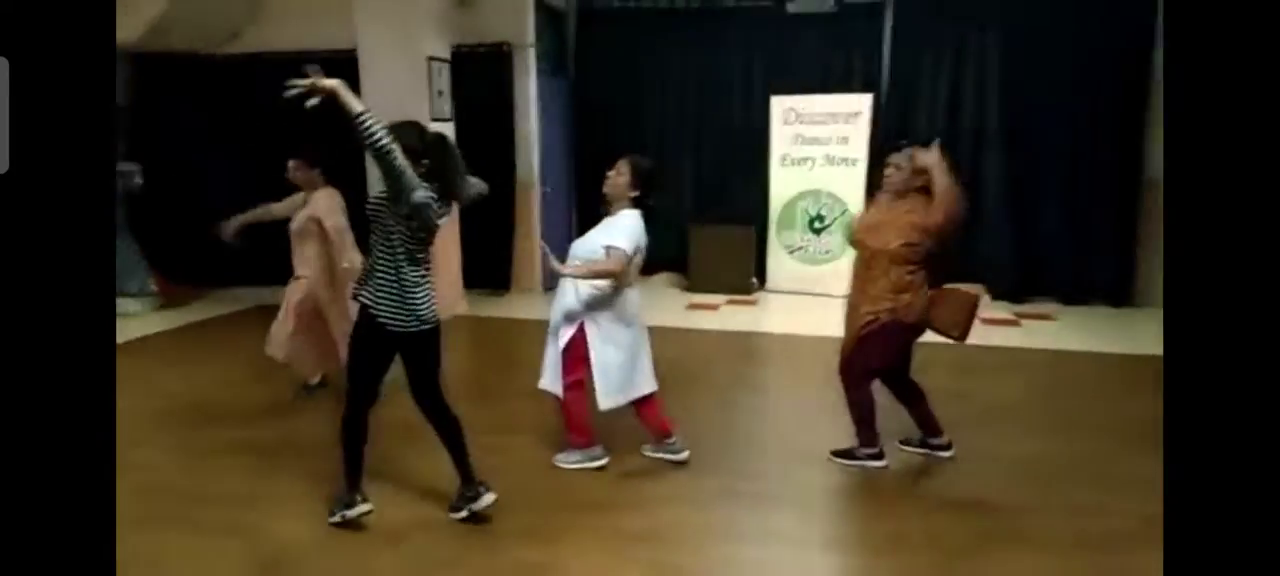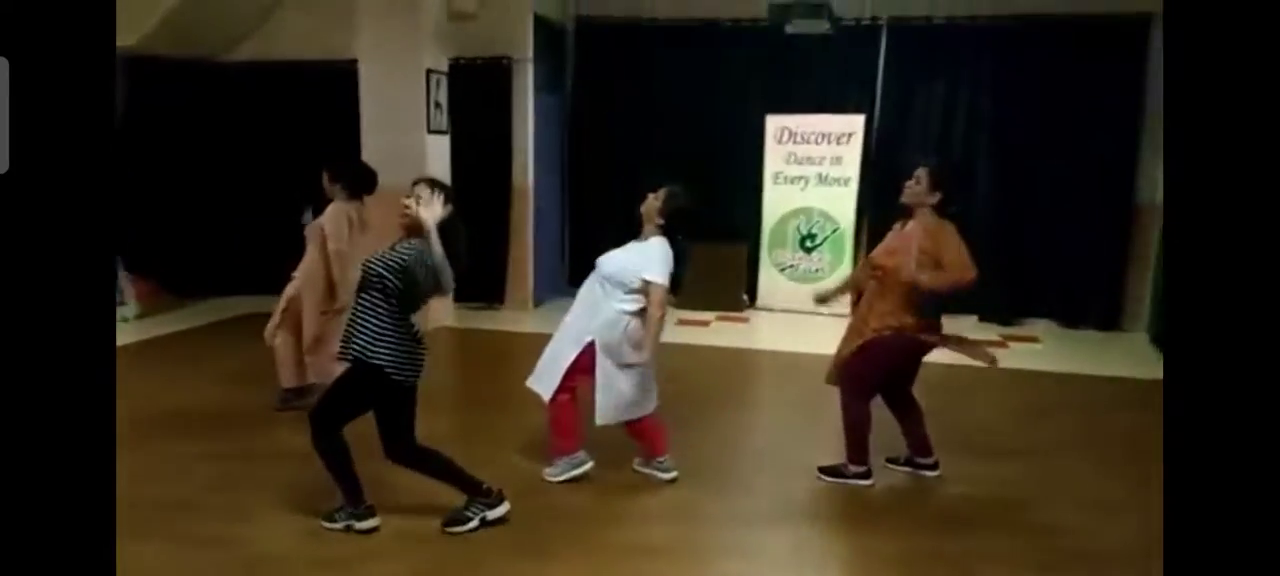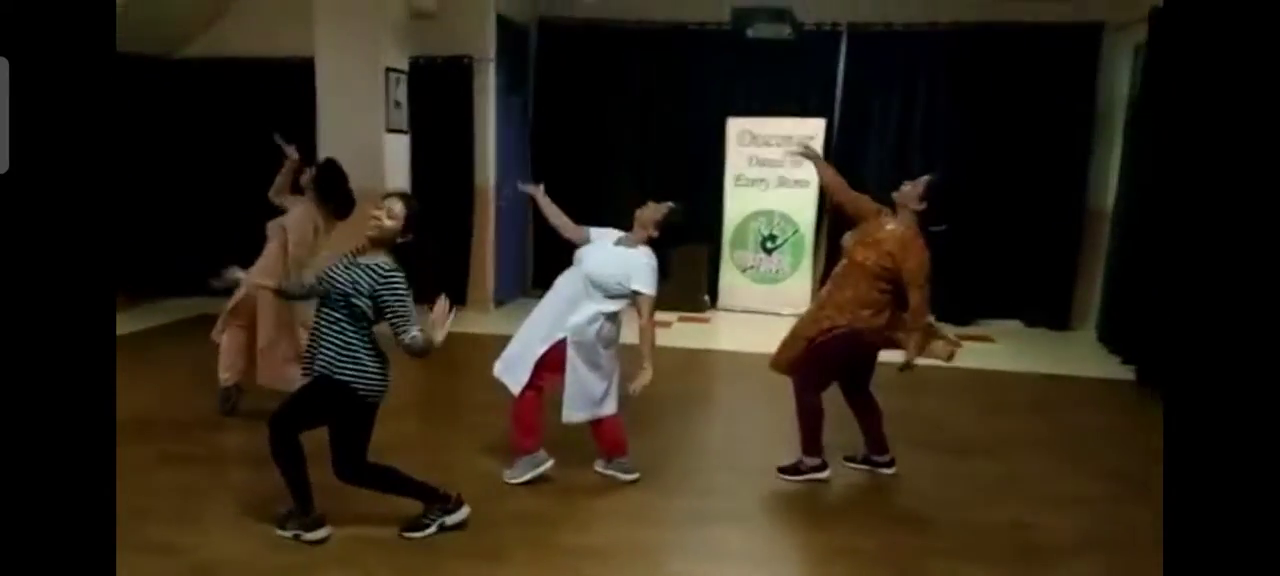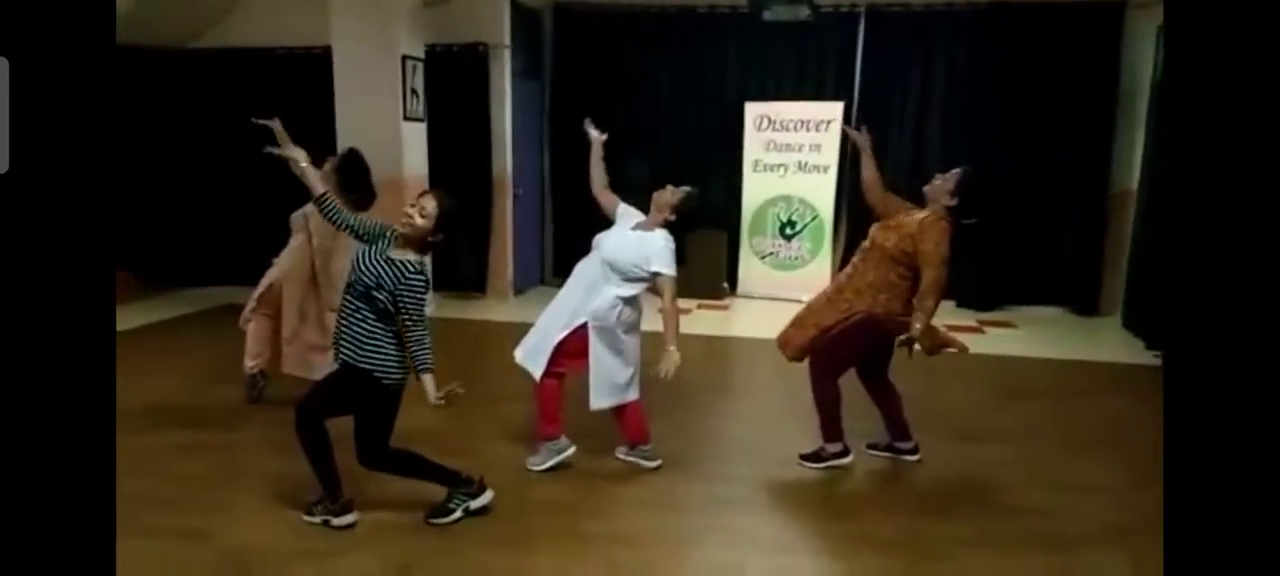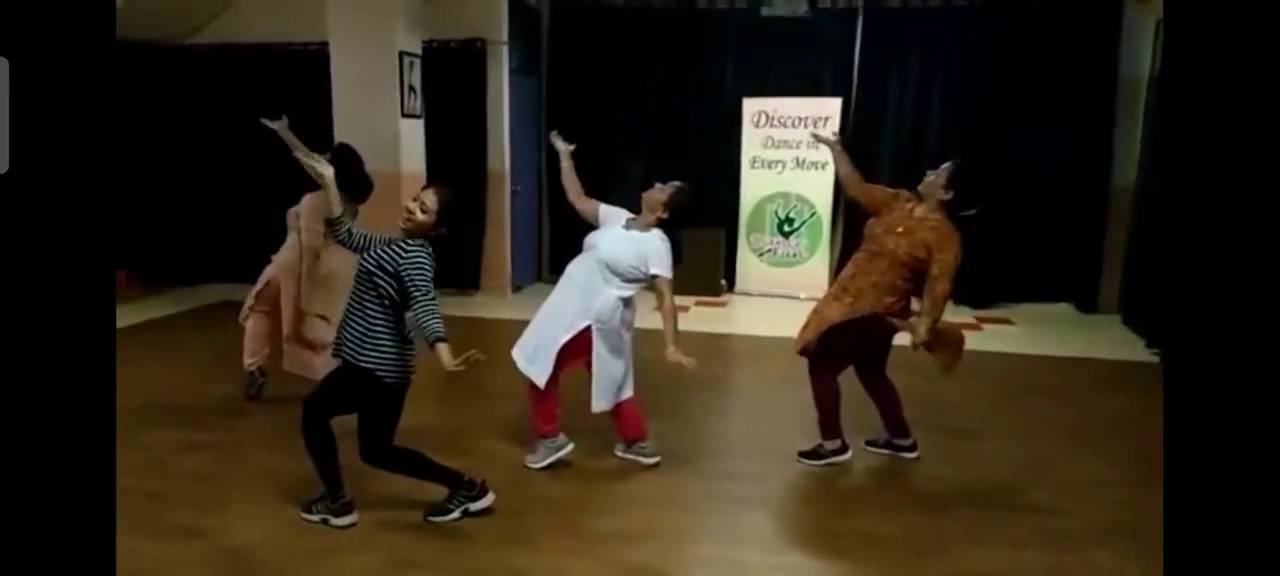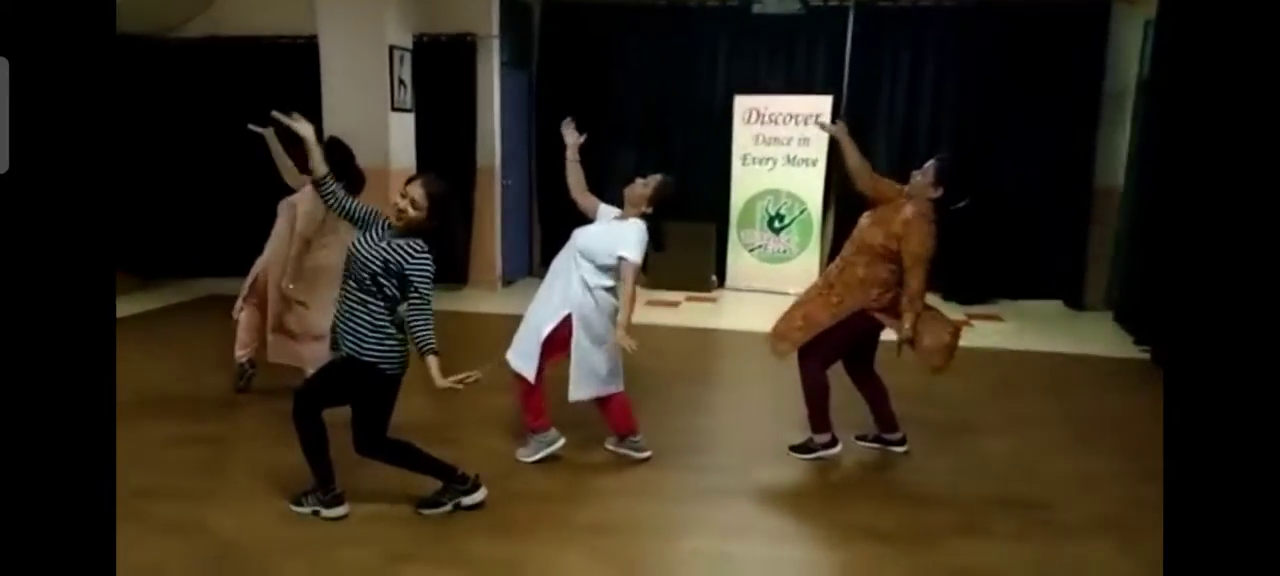
dt=0.4s
person 1, frame 1
left shoulder: (409, 195)
right shoulder: (434, 197)
left elbow: (379, 144)
right elbow: (475, 186)
left wrist: (339, 91)
left hip: (384, 314)
right hip: (419, 316)
left knee: (358, 400)
right knee: (431, 400)
left ankle: (351, 493)
right ankle: (471, 486)
person 1, frame 2
left shoulder: (420, 253)
right shoulder: (405, 248)
left elbow: (440, 285)
left wrist: (430, 233)
left hip: (383, 361)
right hip: (386, 360)
left knee: (323, 421)
right knee: (401, 447)
left ankle: (357, 507)
right ankle: (484, 497)
person 1, frame 3
left shoulder: (389, 276)
right shoulder: (352, 259)
left elbow: (405, 331)
right elbow: (311, 288)
left wrist: (428, 340)
right wrist: (258, 282)
left hip: (352, 377)
right hip: (341, 374)
left knee: (282, 424)
right knee: (352, 467)
left ankle: (306, 517)
right ankle: (443, 503)
person 1, frame 4
left shoulder: (411, 273)
right shoulder: (384, 239)
left elbow: (416, 330)
right elbow: (336, 215)
left wrist: (429, 384)
right wrist: (307, 168)
left hip: (375, 367)
right hip: (365, 364)
left knee: (309, 412)
right knee: (373, 452)
left ankle: (335, 502)
right ankle: (465, 487)
person 1, frame 5
left shoulder: (416, 252)
right shoulder: (394, 244)
left elbow: (425, 306)
right elbow: (344, 235)
left wrist: (444, 355)
right wrist: (329, 180)
left hip: (378, 364)
right hip: (373, 362)
left knee: (314, 410)
right knee: (378, 449)
left ankle: (336, 502)
right ankle: (467, 487)
person 1, frame 6
left shoulder: (416, 255)
right shoulder: (379, 225)
left elbow: (419, 314)
right elbow: (334, 197)
left wrist: (436, 372)
right wrist: (310, 142)
left hip: (373, 357)
right hip: (364, 354)
left knee: (306, 402)
right knee: (371, 441)
left ankle: (327, 495)
right ankle: (459, 483)
person 2, frame 1
left shoulder: (924, 212)
right shoulder: (886, 200)
left elbow: (951, 213)
left wrist: (937, 164)
left hip: (896, 313)
right hip: (877, 308)
left knee: (854, 371)
right knee: (895, 375)
left ankle: (869, 450)
right ankle: (935, 438)
person 2, frame 2
left shoulder: (941, 233)
right shoulder: (901, 228)
left elbow: (966, 275)
right elbow: (871, 267)
left wrist: (924, 279)
right wrist: (838, 290)
left hip: (903, 331)
right hip: (886, 326)
left knee: (854, 388)
right knee: (896, 392)
left ankle: (857, 467)
right ankle: (923, 458)
person 2, frame 3
left shoulder: (910, 242)
right shoulder: (879, 219)
left elbow: (918, 296)
right elbow: (842, 194)
left wrist: (914, 344)
right wrist: (816, 160)
left hip: (855, 327)
right hip: (849, 322)
left knee: (806, 381)
right knee: (855, 389)
left ankle: (813, 462)
right ankle: (880, 456)
person 2, frame 4
left shoulder: (935, 226)
right shoulder: (911, 215)
left elbow: (933, 277)
right elbow: (876, 195)
left wrist: (920, 323)
right wrist: (865, 150)
left hip: (874, 314)
right hip: (872, 310)
left knee: (822, 367)
right knee: (874, 376)
left ankle: (835, 448)
right ankle: (903, 443)
person 2, frame 5
left shoulder: (943, 234)
right shoulder: (901, 203)
left elbow: (939, 284)
right elbow: (857, 188)
left wrist: (925, 325)
right wrist: (836, 149)
left hip: (873, 312)
right hip: (858, 304)
left knee: (821, 365)
right knee: (872, 373)
left ankle: (833, 445)
right ankle: (902, 440)
person 2, frame 6
left shoulder: (918, 223)
right shoulder: (901, 202)
left elbow: (916, 276)
right elbow: (866, 179)
left wrist: (908, 323)
right wrist: (843, 138)
left hip: (863, 306)
right hip: (857, 302)
left knee: (811, 359)
right knee: (860, 368)
left ankle: (823, 439)
right ankle: (891, 435)
person 3, frame 1
left shoulder: (625, 223)
right shoulder: (621, 219)
left elbow: (613, 267)
left wrist: (567, 270)
left hip: (596, 315)
right hip: (614, 314)
left knee: (569, 379)
right knee: (631, 380)
left ankle: (586, 448)
right ankle: (668, 442)
person 3, frame 2
left shoulder: (657, 253)
right shoulder: (644, 244)
left elbow: (657, 305)
left wrist: (648, 350)
left hip: (606, 334)
right hip: (600, 328)
left knee: (558, 385)
right knee: (629, 397)
left ankle: (569, 454)
right ankle: (657, 458)
person 3, frame 3
left shoulder: (644, 262)
right shoulder: (612, 237)
left elbow: (646, 318)
right elbow: (568, 229)
left wrist: (646, 367)
right wrist: (539, 196)
left hip: (578, 333)
right hip: (560, 322)
left knee: (525, 382)
right knee: (596, 397)
left ankle: (530, 455)
right ankle: (617, 459)
person 3, frame 4
left shoulder: (660, 244)
right shoulder: (631, 219)
left elbow: (668, 298)
right elbow: (600, 190)
left wrist: (670, 347)
right wrist: (596, 146)
left hip: (597, 319)
right hip: (583, 310)
left knee: (545, 367)
right knee: (617, 381)
left ankle: (553, 441)
right ankle: (640, 446)
person 3, frame 5
left shoulder: (656, 244)
right shoulder: (618, 218)
left elbow: (665, 298)
right elbow: (577, 198)
left wrist: (671, 346)
right wrist: (565, 156)
left hip: (594, 320)
right hip: (573, 308)
left knee: (539, 367)
right knee: (613, 381)
left ankle: (550, 440)
right ankle: (638, 443)
person 3, frame 6
left shoulder: (633, 230)
right shoulder: (612, 217)
left elbow: (627, 282)
right elbow: (579, 194)
left wrist: (622, 328)
right wrist: (572, 148)
left hip: (577, 310)
right hip: (570, 305)
left knee: (527, 363)
right knee: (601, 375)
left ankle: (542, 433)
right ankle: (629, 437)
person 4, frame 1
left shoulder: (326, 198)
right shoulder: (305, 198)
left elbow: (338, 229)
right elbow: (273, 209)
left wrist: (348, 266)
right wrist: (238, 221)
left hip: (323, 276)
right hip: (313, 275)
person 4, frame 2
left shoulder: (337, 211)
right shoulder: (356, 210)
left elbow: (338, 253)
left wrist: (341, 296)
right wrist: (315, 228)
left hip: (316, 282)
right hip: (346, 285)
left knee: (287, 329)
right knee: (336, 340)
left ankle: (294, 390)
person 4, frame 3
left shoulder: (303, 214)
right shoulder: (316, 210)
left elbow: (296, 262)
right elbow: (276, 196)
right wrist: (291, 162)
left hip: (272, 284)
left knee: (236, 326)
right knee: (293, 345)
left ankle: (229, 387)
person 4, frame 4
right shoulder: (339, 198)
left elbow: (322, 251)
left wrist: (327, 296)
right wrist: (278, 131)
left hip: (298, 273)
left knee: (262, 314)
right knee: (320, 332)
left ankle: (255, 374)
person 4, frame 5
left shoulder: (314, 202)
right shoulder: (346, 198)
left elbow: (311, 250)
left wrist: (307, 296)
right wrist: (285, 133)
left hip: (295, 271)
right hip: (336, 275)
left knee: (261, 311)
right knee: (323, 329)
left ankle: (254, 370)
person 4, frame 6
left shoulder: (314, 194)
left elbow: (302, 239)
right elbow: (291, 175)
left wrist: (289, 280)
right wrist: (271, 139)
left hip: (293, 267)
right hip: (323, 270)
left knee: (253, 305)
right knee: (313, 322)
left ankle: (245, 362)
